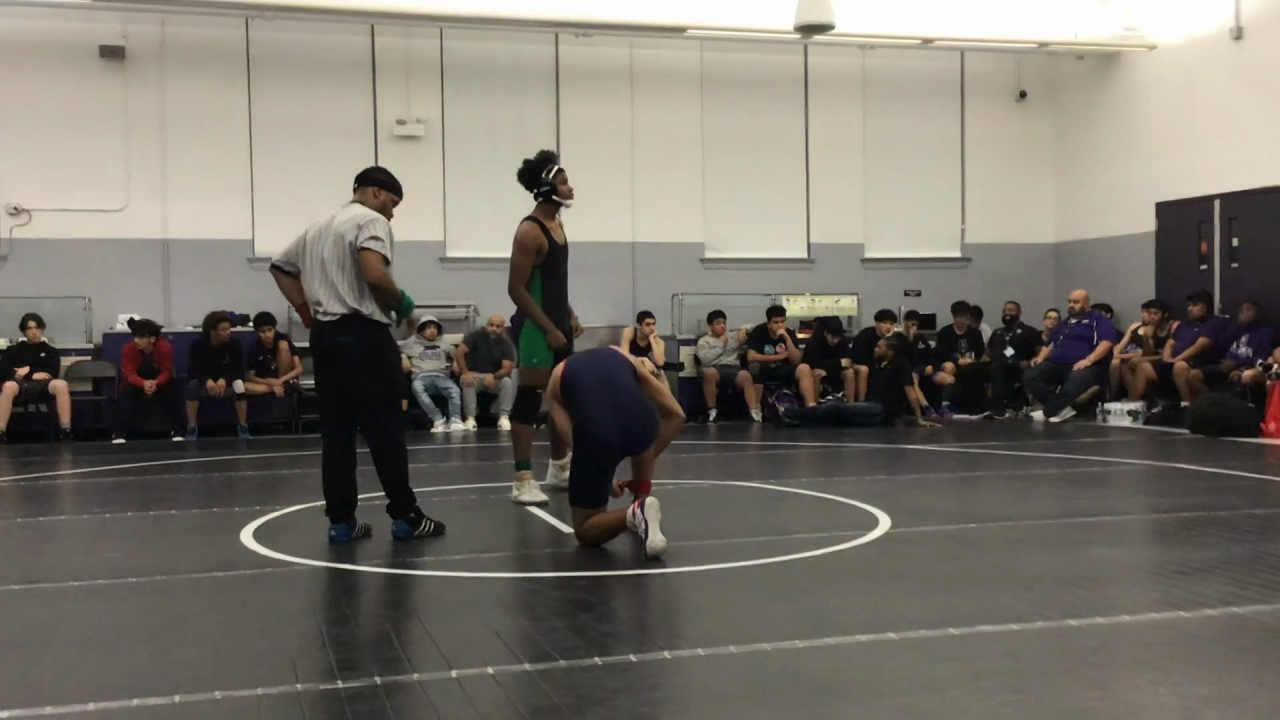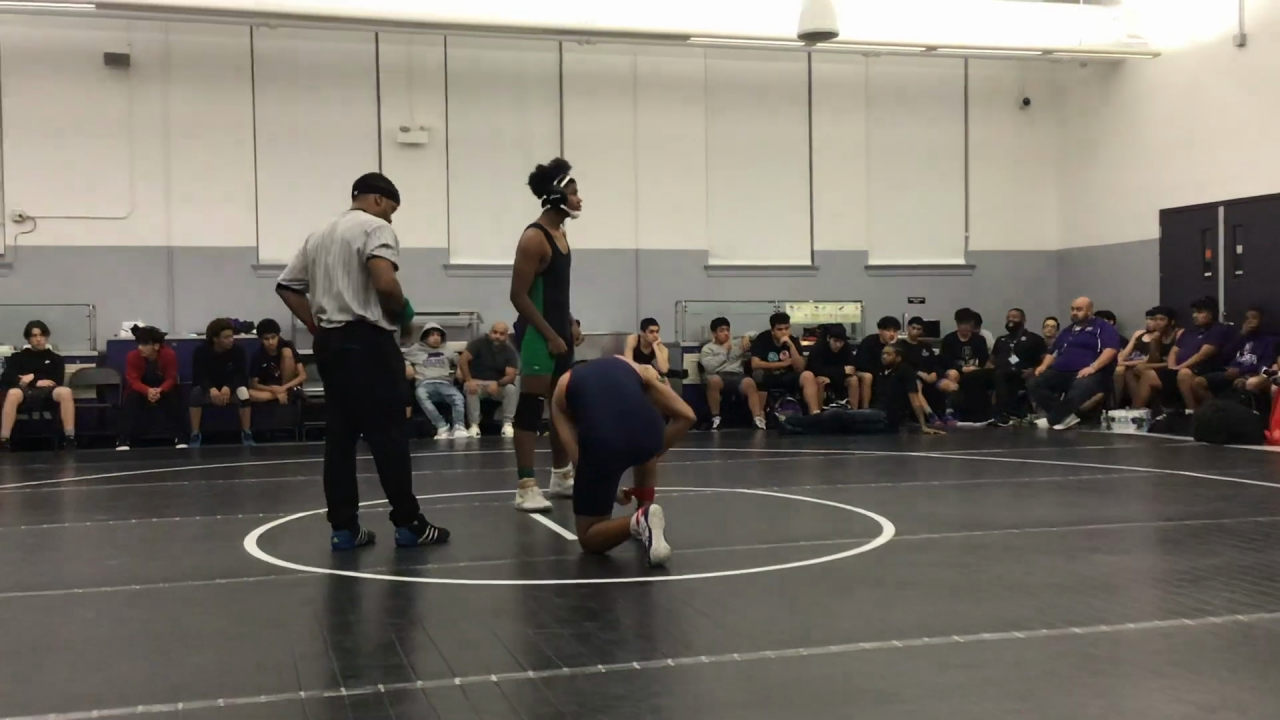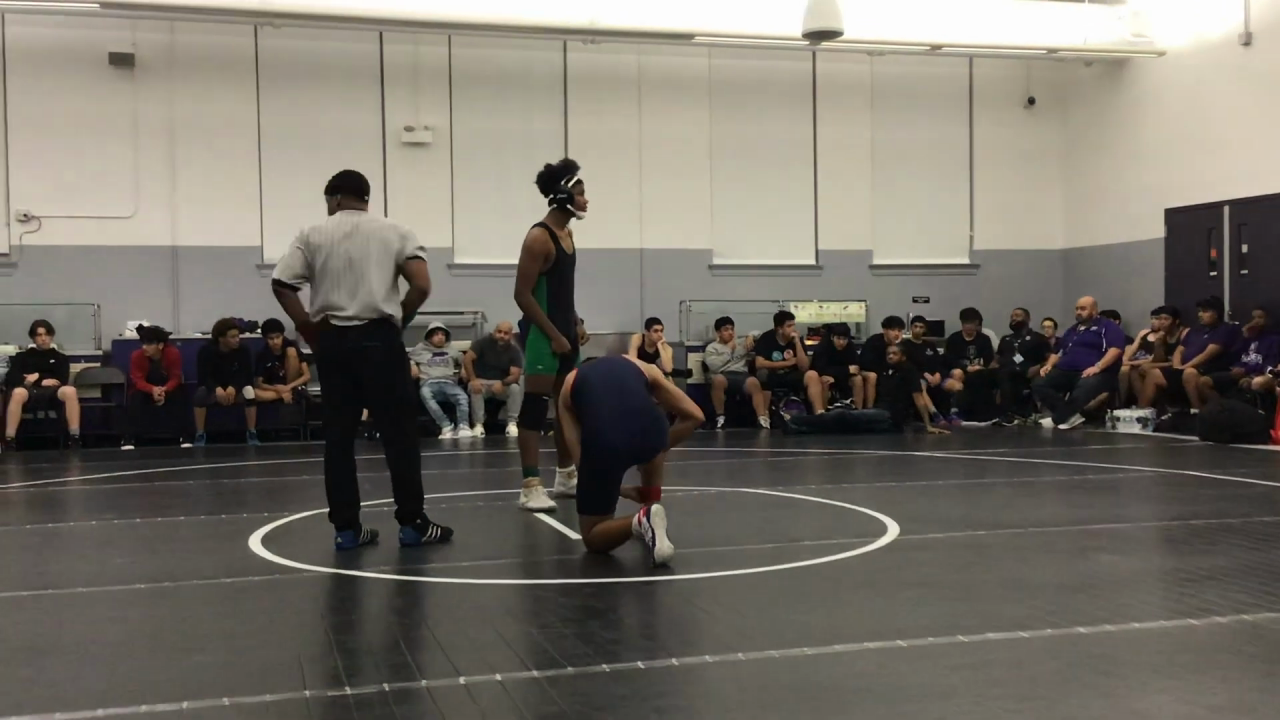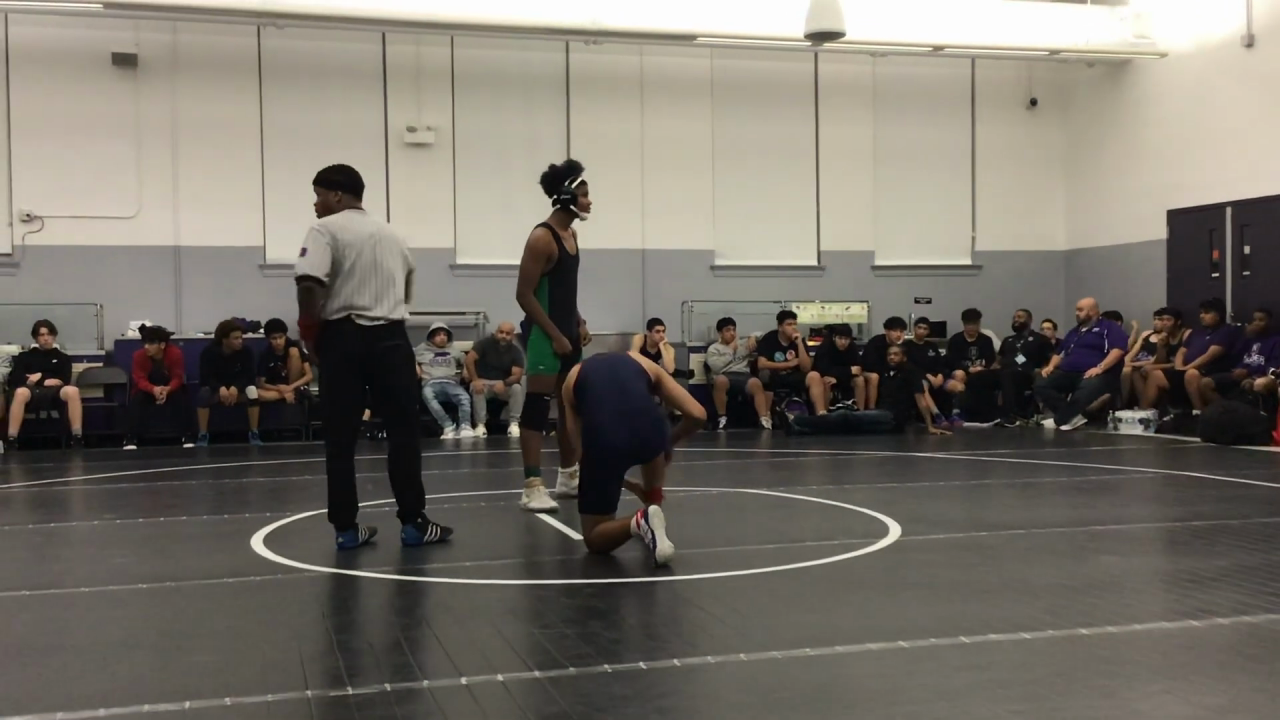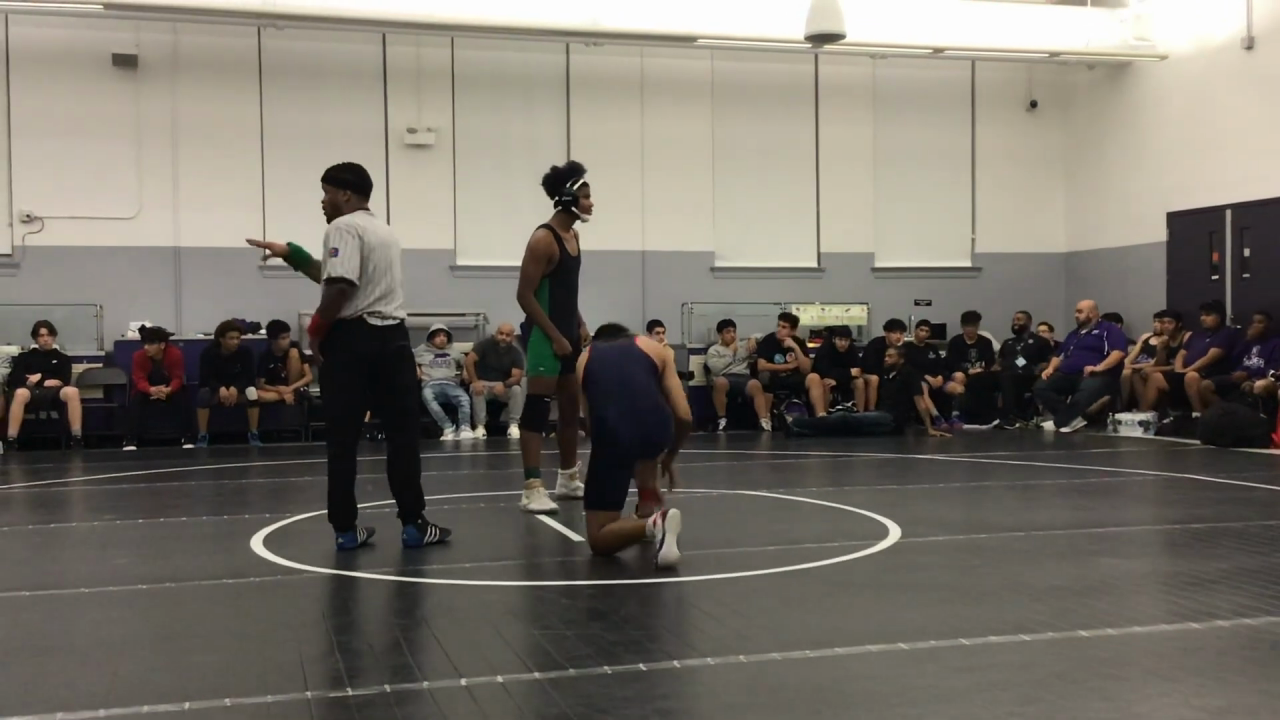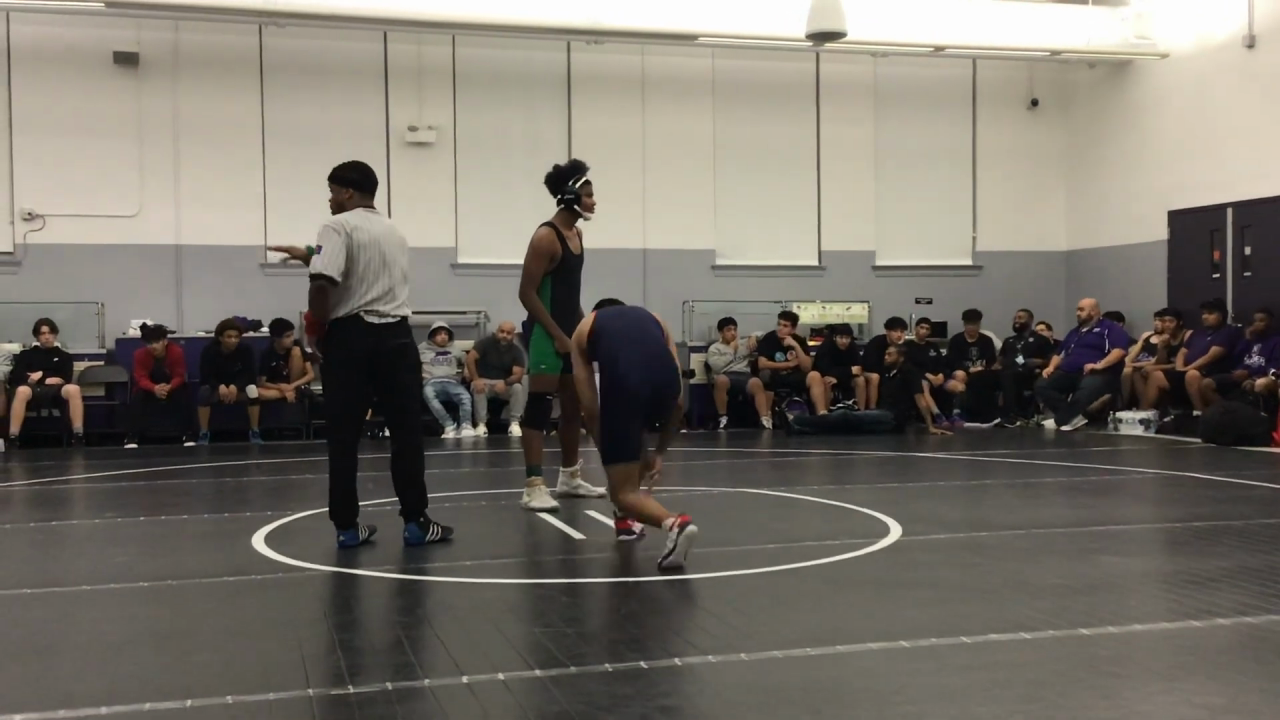
dt=0.3s
person 1, frame 1
left shoulder: (318, 227)
right shoulder: (370, 220)
left elbow: (280, 268)
right elbow: (375, 276)
left wrist: (308, 314)
right wrist: (402, 304)
left hip: (325, 335)
right hip: (361, 335)
left knee: (336, 430)
right knee: (385, 428)
left ankle: (341, 520)
right ankle: (405, 516)
person 1, frame 2
left shoulder: (318, 236)
right shoulder: (375, 228)
left elbow: (287, 287)
right elbow: (385, 283)
left wrist: (317, 324)
right wrist: (404, 313)
left hip: (329, 342)
right hip: (366, 341)
left knee: (340, 436)
right knee: (388, 434)
left ankle: (343, 527)
right ankle: (408, 523)
person 1, frame 3
left shoulder: (312, 235)
right shoulder: (393, 232)
left elbow: (281, 285)
right elbow: (422, 285)
left wrist: (308, 329)
right wrist: (399, 317)
left hip: (332, 340)
right hip: (378, 339)
left knee: (339, 437)
right knee: (399, 433)
left ankle: (346, 527)
right ankle: (413, 523)
person 1, frame 4
left shoulder: (325, 230)
right shoulder: (390, 235)
left elbow: (309, 282)
left wrist: (309, 326)
left hip: (341, 338)
right hip: (390, 338)
left knee: (340, 437)
right knee: (403, 432)
left ankle: (345, 527)
right ankle: (414, 522)
person 1, frame 5
left shoulder: (344, 227)
right shoulder: (385, 232)
left elbow: (340, 285)
left wrist: (317, 327)
right wrist: (290, 253)
left hip: (350, 339)
right hip: (393, 337)
left knee: (342, 438)
right knee: (402, 433)
left ankle: (345, 528)
right ankle: (412, 523)
person 1, frame 6
left shoulder: (339, 227)
right shoulder: (393, 231)
left elbow: (325, 280)
left wrist: (314, 323)
right wrist: (313, 254)
left hip: (350, 336)
right hip: (396, 335)
left knee: (344, 435)
right knee: (407, 430)
left ankle: (347, 526)
right ankle: (416, 521)
person 2, frame 1
left shoulder: (557, 223)
right shoulder: (530, 231)
right elbow: (517, 289)
left wrist: (569, 316)
right wrist: (548, 328)
left hip: (558, 324)
right hip: (536, 327)
right knee: (529, 399)
left ankle: (560, 468)
right ankle: (523, 480)
person 2, frame 2
left shoulder: (560, 233)
right shoulder: (534, 238)
right elbow: (518, 296)
left wrist: (569, 325)
right wrist: (549, 336)
left hip: (560, 331)
right hip: (538, 335)
right knee: (530, 407)
left ankle: (562, 476)
right ankle: (526, 487)
person 2, frame 3
left shoulder: (567, 233)
right shoulder: (538, 237)
right elbow: (523, 294)
left wrist: (576, 323)
right wrist: (553, 335)
left hip: (565, 331)
right hip: (542, 334)
left knee: (568, 404)
right knee: (535, 406)
left ankle: (566, 476)
right ankle: (530, 486)
person 2, frame 4
left shoulder: (571, 234)
right shoulder: (542, 238)
right elbow: (524, 294)
left wrist: (579, 323)
right wrist: (554, 335)
left hip: (567, 331)
right hip: (545, 334)
right knee: (537, 406)
left ankle: (568, 476)
right ankle: (532, 487)
person 2, frame 5
left shoulder: (573, 235)
right shoulder: (543, 239)
right elbow: (525, 295)
left wrist: (580, 325)
right wrist: (554, 336)
left hip: (569, 333)
right hip: (545, 335)
left knee: (572, 406)
right knee: (537, 408)
left ankle: (568, 478)
right ankle: (532, 488)
person 2, frame 6
left shoulder: (576, 234)
right shoulder: (545, 237)
right elbow: (527, 292)
left wrist: (582, 323)
right wrist: (556, 334)
left hip: (571, 330)
right hip: (547, 333)
left knee: (574, 405)
right knee: (540, 406)
left ankle: (569, 476)
right ankle: (533, 486)
person 3, frame 1
left shoulder: (558, 376)
right shoulder: (623, 356)
left elbow: (573, 438)
right elbow: (675, 415)
left wrist: (606, 483)
right wrist: (651, 459)
left hip: (595, 434)
right hip: (642, 423)
left knee: (584, 531)
left ankle: (634, 514)
right ankle: (642, 504)
person 3, frame 2
left shoulder: (563, 386)
right shoulder: (629, 365)
left elbow: (579, 456)
right elbow: (686, 416)
left wrist: (611, 492)
right wrist: (654, 453)
left hip: (601, 441)
right hip: (647, 430)
left knee: (589, 538)
left ankle: (638, 522)
right ankle: (646, 511)
person 3, frame 3
left shoulder: (571, 382)
right shoulder: (639, 365)
left elbow: (581, 460)
right elbow: (695, 416)
left wrist: (623, 491)
left hip: (603, 442)
right hip: (649, 431)
left knee: (593, 538)
left ankle: (641, 521)
right ankle: (651, 509)
person 3, frame 4
left shoulder: (575, 376)
right shoulder: (643, 362)
left elbow: (583, 452)
right elbow: (697, 415)
left wrist: (629, 484)
right wrist: (668, 444)
left hip: (604, 441)
right hip: (650, 432)
left knee: (594, 538)
left ankle: (640, 522)
right ankle: (653, 513)
person 3, frame 5
left shoulder: (586, 358)
right shoulder: (654, 348)
right elbow: (684, 417)
right wrist: (669, 458)
left hip: (612, 434)
right hip: (656, 428)
left knee: (600, 541)
left ankle: (652, 523)
right ankle: (649, 516)
person 3, frame 6
left shoulder: (586, 326)
right shoulder: (652, 318)
left elbow: (589, 406)
left wrist: (606, 449)
right wrist: (659, 451)
left hip: (624, 382)
right hip: (664, 378)
left knee: (623, 493)
left ankle: (673, 523)
right ankle: (629, 517)
